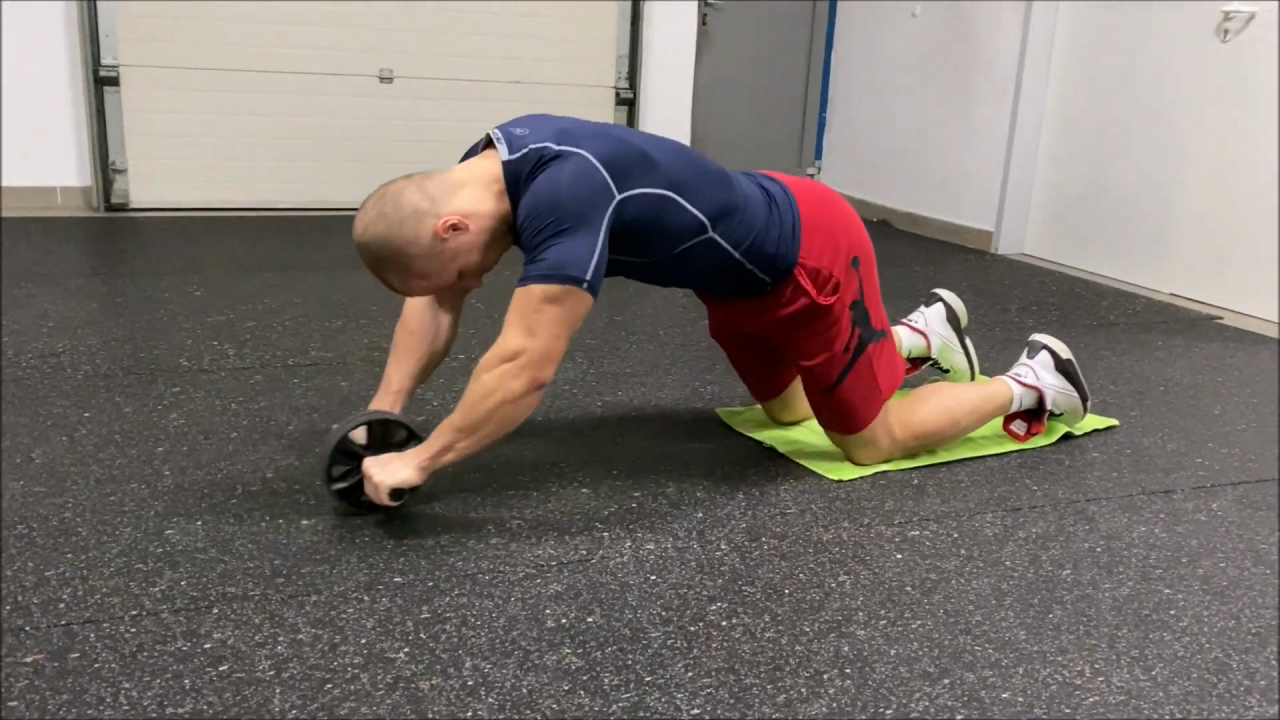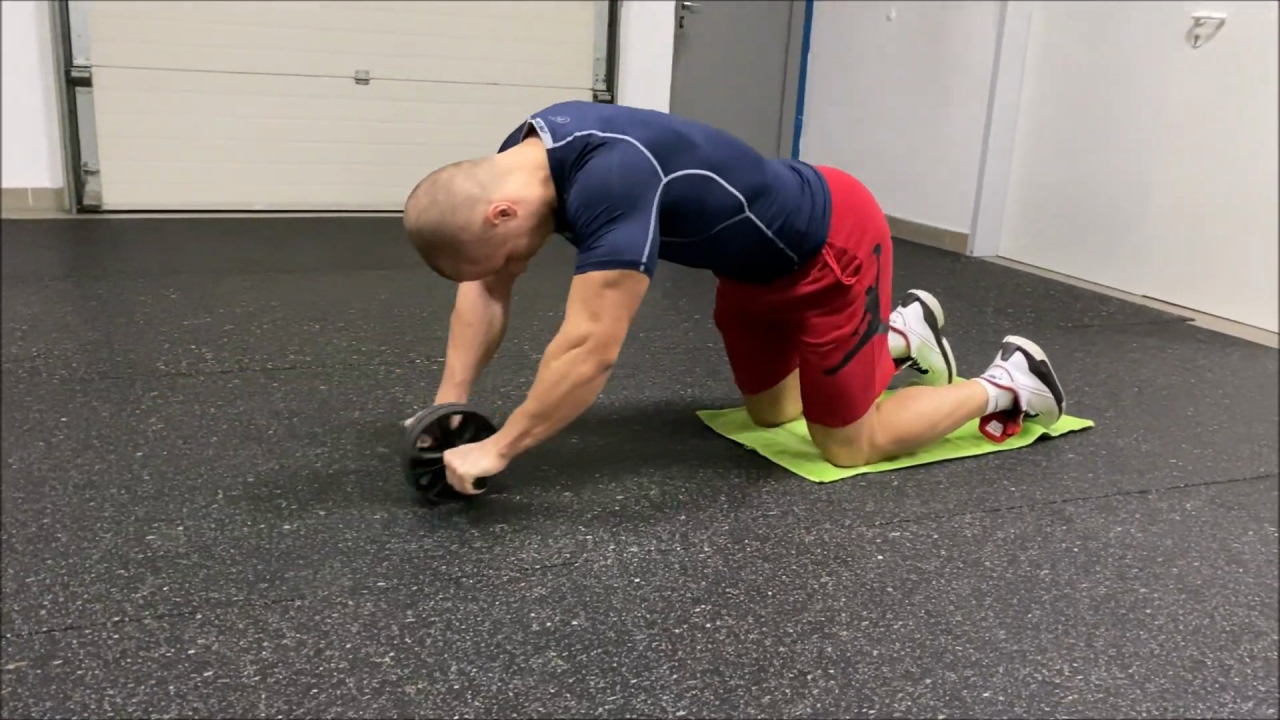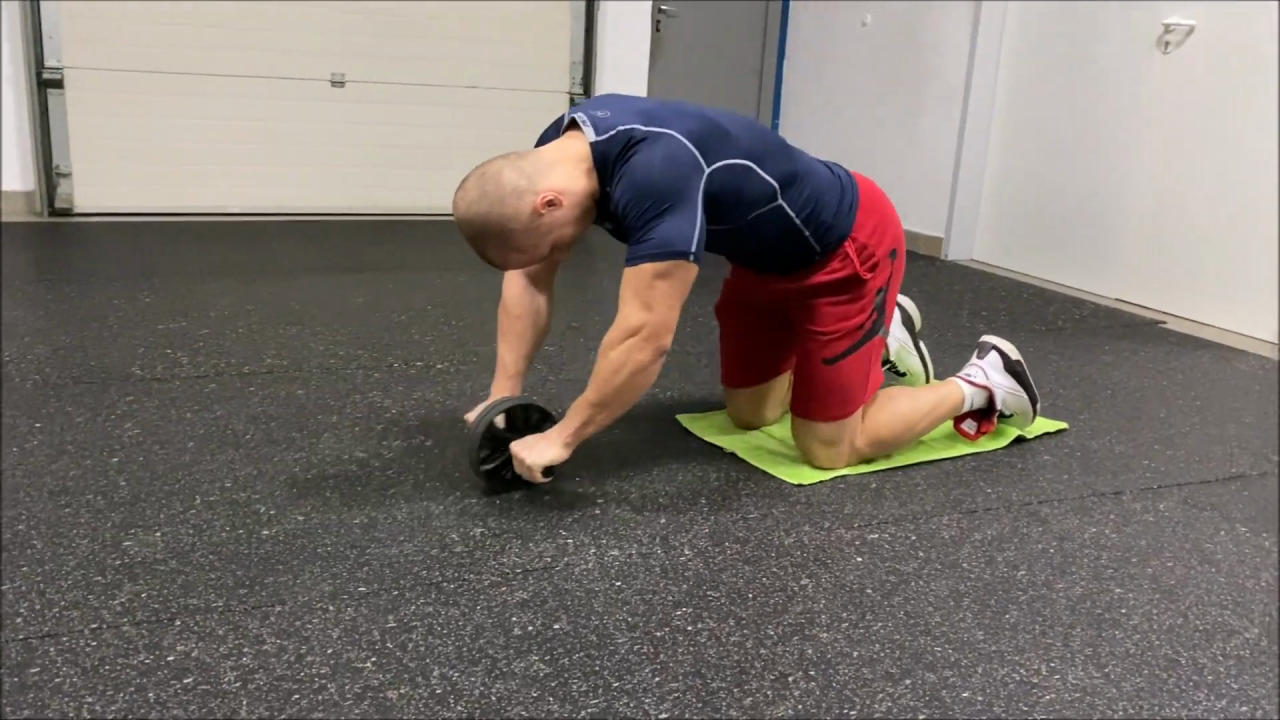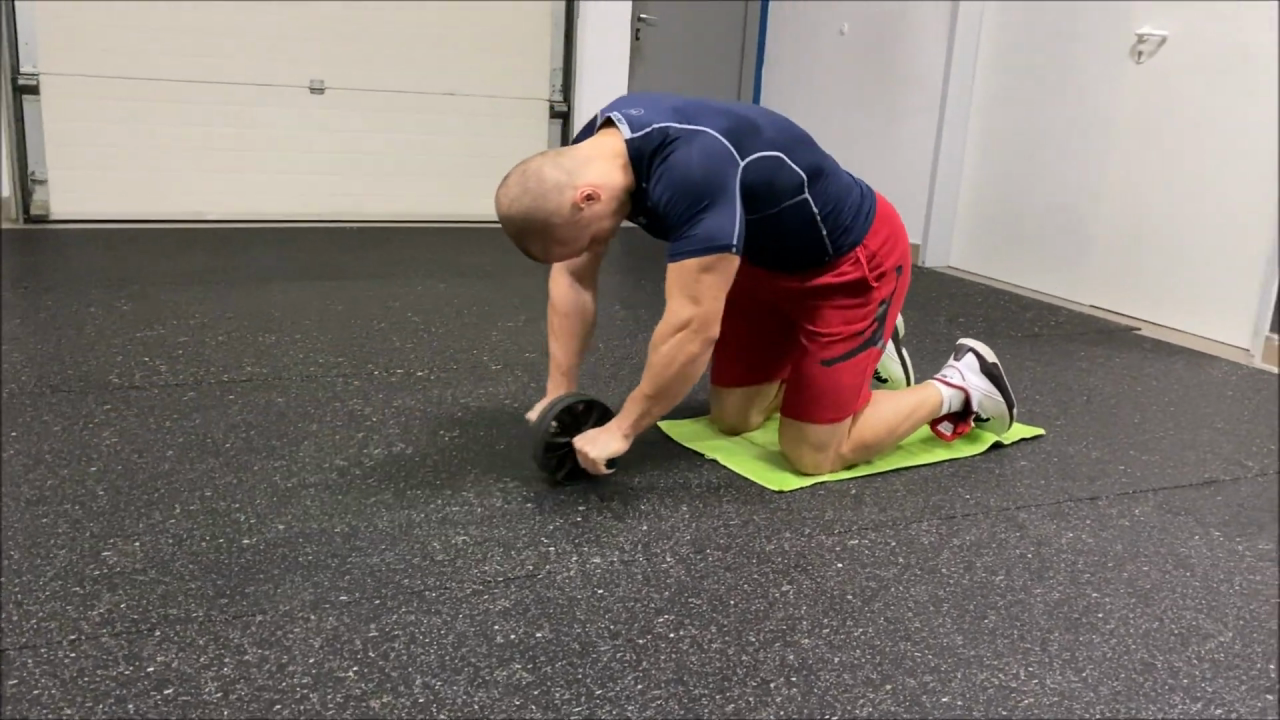
dt=0.2s
person 1, frame 1
left shoulder: (561, 196)
right shoulder: (487, 169)
left elbow: (524, 367)
right elbow: (435, 305)
left wrist: (418, 461)
right wrist: (384, 410)
left hip: (807, 254)
right hip: (754, 249)
left knee: (871, 439)
right knee: (787, 411)
left ankle: (1030, 384)
right ankle: (921, 332)
person 1, frame 2
left shoulder: (611, 182)
right shoulder: (520, 161)
left elbow: (590, 351)
right elbow: (484, 292)
left wrist: (496, 449)
right wrist: (449, 399)
left hip: (831, 243)
right hip: (764, 248)
left knee: (848, 443)
right knee: (771, 413)
left ankle: (1005, 385)
right ankle: (899, 334)
person 1, frame 3
left shoulder: (655, 174)
right shoulder: (557, 155)
left elbow: (645, 337)
right elbow: (527, 283)
left wrist: (561, 439)
right wrist: (503, 395)
left hip: (847, 246)
right hip: (773, 250)
left knee: (826, 448)
right knee: (750, 413)
left ankle: (979, 386)
right ankle: (881, 341)
person 1, frame 4
left shoulder: (692, 169)
right shoulder: (589, 155)
left elbow: (693, 328)
right elbow: (572, 279)
left wrist: (620, 431)
right wrist: (558, 392)
left hip: (855, 257)
right hip: (776, 256)
left knee: (812, 454)
right knee: (732, 418)
left ankle: (957, 388)
right ankle: (865, 348)
